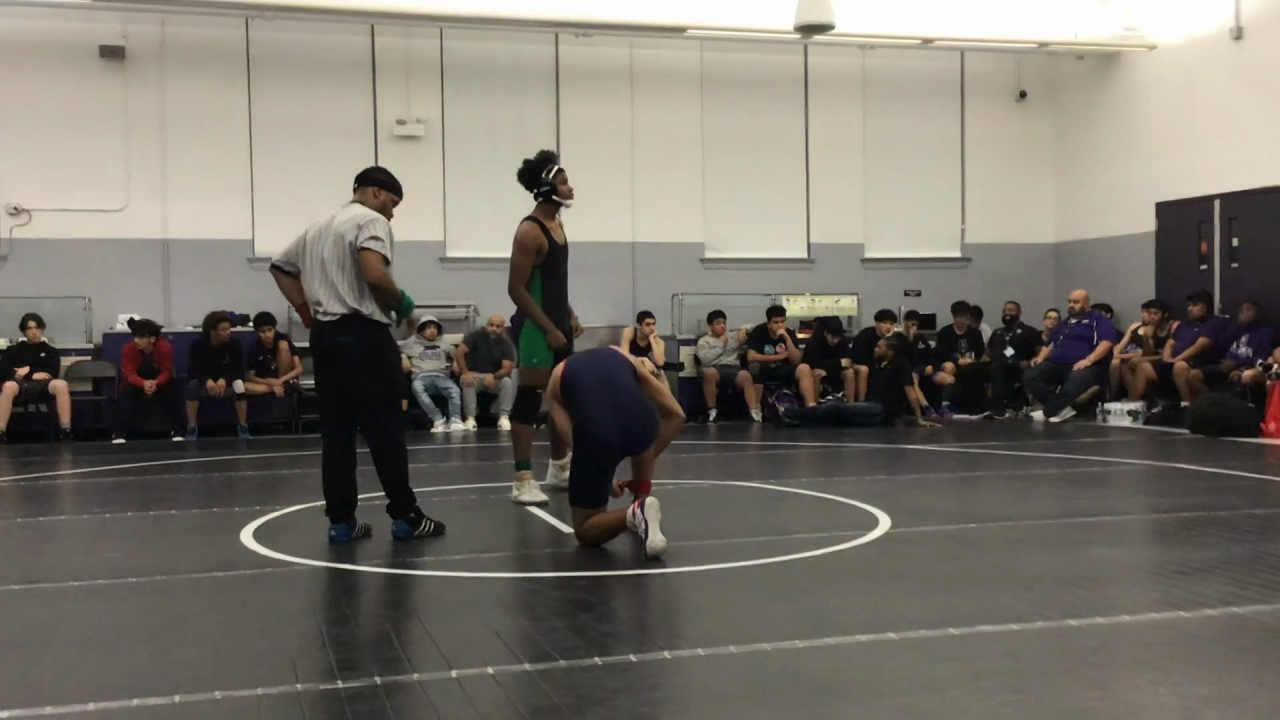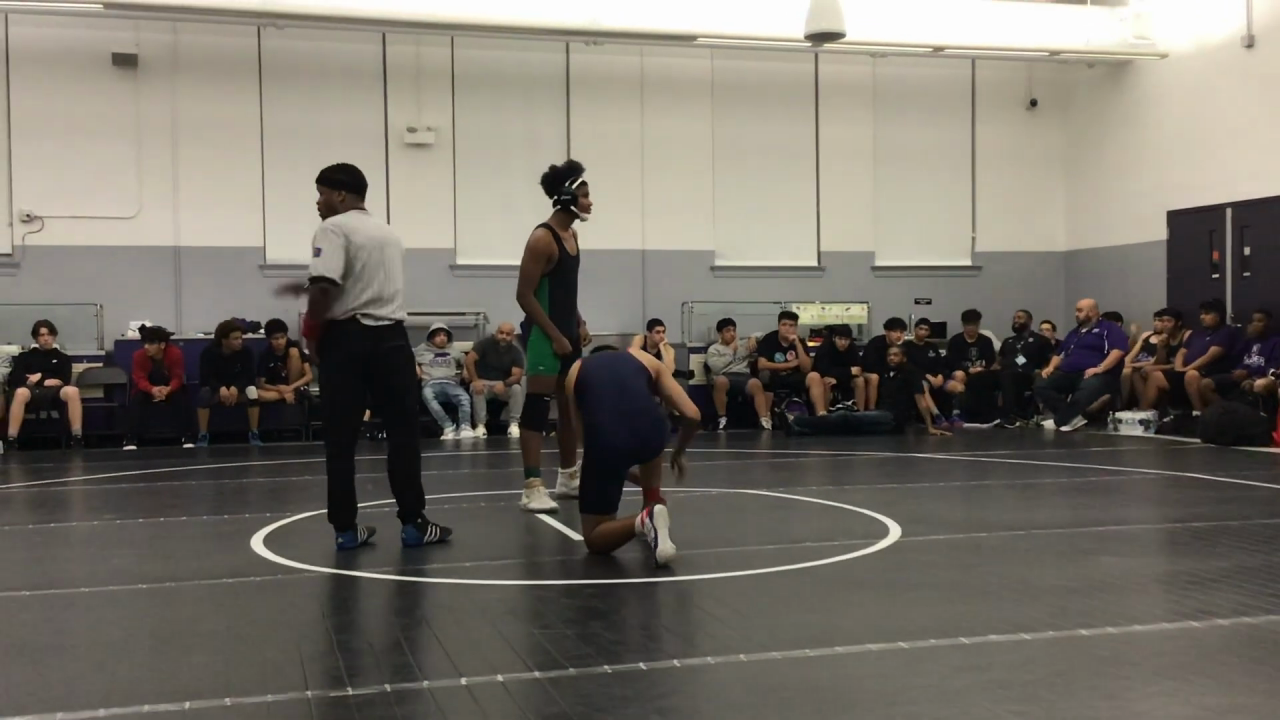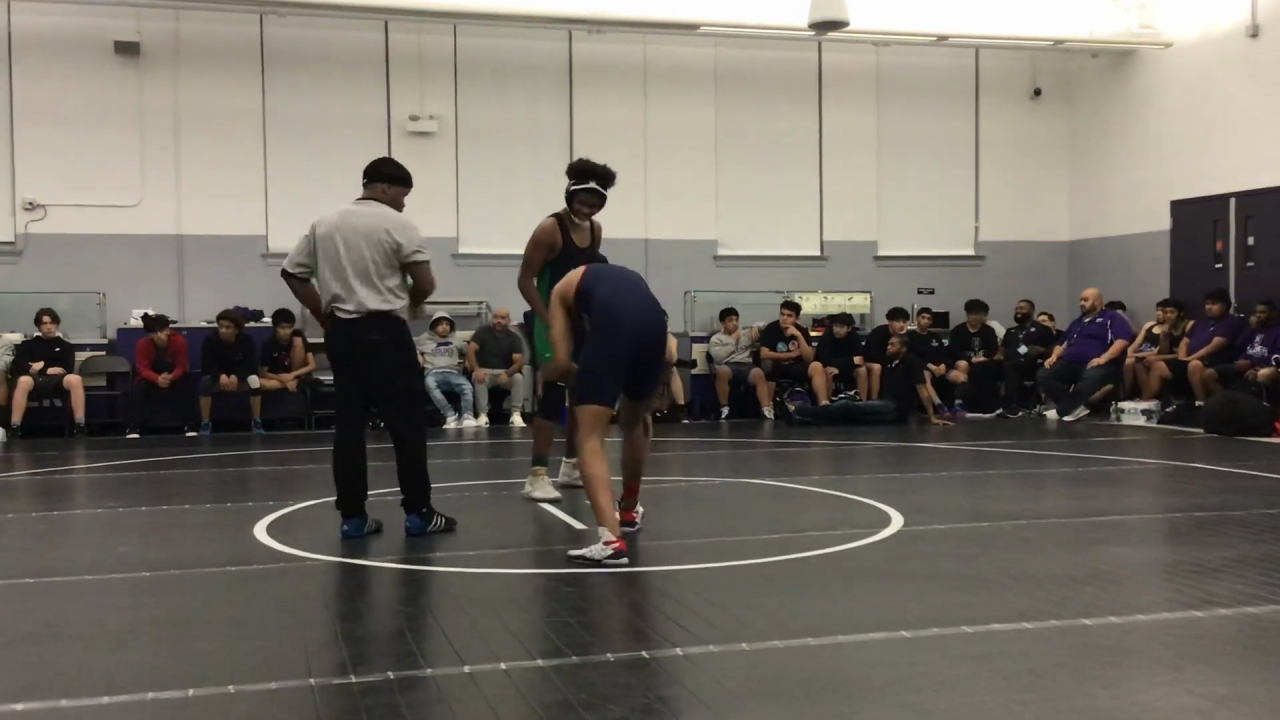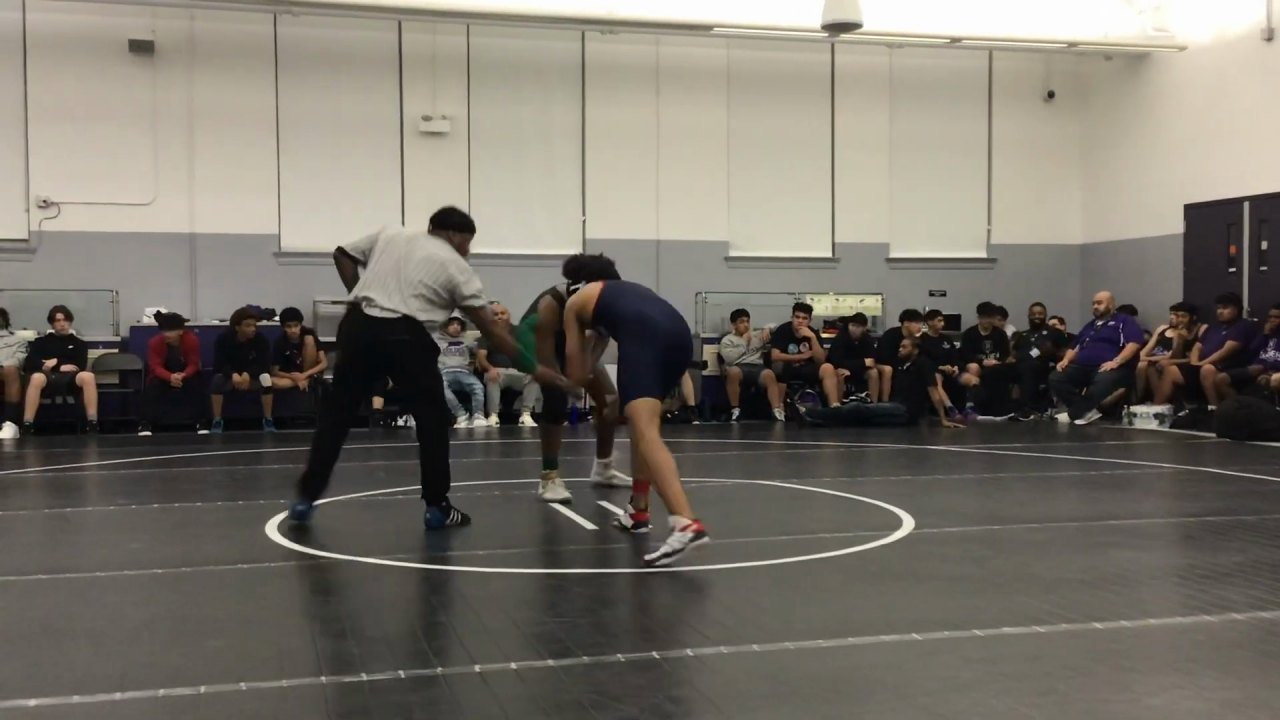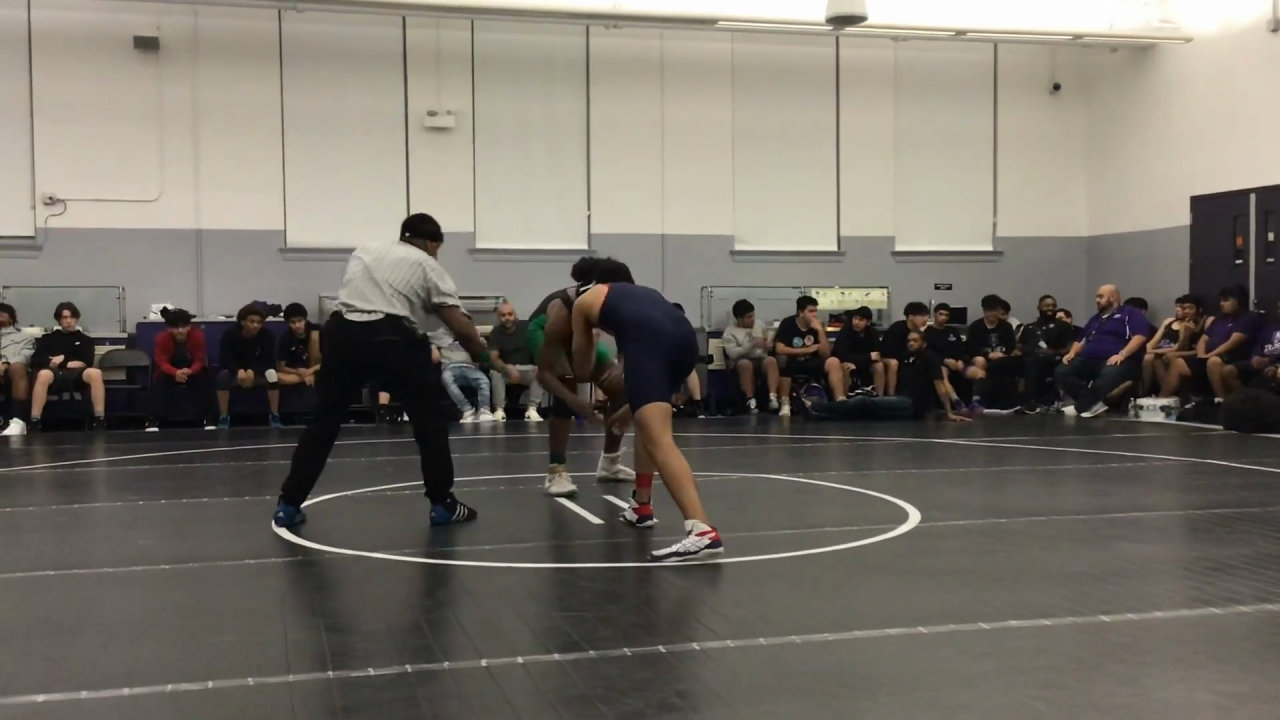
dt=1s
person 1, frame 1
left shoulder: (318, 227)
right shoulder: (370, 220)
left elbow: (280, 268)
right elbow: (375, 276)
left wrist: (308, 314)
right wrist: (402, 304)
left hip: (325, 335)
right hip: (361, 335)
left knee: (336, 430)
right knee: (385, 428)
left ankle: (341, 520)
right ankle: (405, 516)
person 1, frame 2
left shoulder: (333, 228)
right shoulder: (386, 232)
left elbow: (329, 284)
left wrist: (312, 326)
right wrist: (313, 289)
left hip: (347, 339)
right hip: (391, 337)
left knee: (341, 438)
right knee: (403, 432)
left ankle: (346, 528)
right ankle: (414, 523)
person 1, frame 3
left shoulder: (325, 223)
right shoulder: (398, 225)
left elbow: (292, 272)
right elbow: (424, 285)
left wrist: (320, 310)
right wrist: (412, 300)
left hip: (342, 331)
right hip: (383, 331)
left knee: (349, 424)
right knee: (406, 424)
left ankle: (353, 516)
right ankle: (419, 512)
person 1, frame 4
left shoulder: (391, 235)
right shoulder: (454, 265)
left elbow: (343, 255)
right elbow: (490, 327)
right wrist: (530, 366)
left hip: (359, 327)
right hip: (404, 336)
left knee: (337, 414)
right knee: (432, 420)
left ankle: (304, 499)
right ankle: (437, 507)
person 1, frame 5
left shoulder: (364, 250)
right shoulder: (428, 265)
right elbow: (460, 326)
right wrist: (485, 356)
left hip: (343, 332)
right hip: (392, 338)
left knee: (325, 419)
right knee: (429, 415)
left ankle: (288, 506)
right ankle: (442, 504)
person 2, frame 1
left shoulder: (557, 223)
right shoulder: (530, 231)
right elbow: (517, 289)
left wrist: (569, 316)
right wrist: (548, 328)
left hip: (558, 324)
right hip: (536, 327)
right knee: (529, 399)
left ankle: (560, 468)
right ankle: (523, 480)
person 2, frame 2
left shoulder: (572, 235)
right shoulder: (542, 238)
right elbow: (524, 295)
left wrist: (579, 324)
right wrist: (554, 336)
left hip: (568, 332)
right hip: (544, 335)
left knee: (570, 406)
right knee: (537, 407)
left ankle: (568, 476)
right ankle: (532, 487)
person 2, frame 3
left shoulder: (594, 230)
right shoulder: (549, 230)
right elbow: (526, 280)
right wrist: (548, 321)
right hip: (552, 322)
right knee: (553, 395)
left ankle: (571, 467)
right ankle: (537, 477)
person 2, frame 4
right shoulder: (551, 306)
left elbow: (602, 336)
right elbow: (545, 368)
right hip: (536, 333)
left knee: (609, 397)
right knee: (556, 395)
left ankle: (603, 468)
right ankle: (549, 478)
person 2, frame 5
right shoulder: (562, 311)
right elbow: (543, 373)
left wrist: (621, 369)
right wrist: (571, 399)
right hip: (544, 330)
left knee: (621, 392)
right knee: (568, 389)
left ankle: (609, 464)
right ankle: (556, 472)
person 3, frame 1
left shoulder: (558, 376)
right shoulder: (623, 356)
left elbow: (573, 438)
right elbow: (675, 415)
left wrist: (606, 483)
right wrist: (651, 459)
left hip: (595, 434)
right hip: (642, 423)
left knee: (584, 531)
left ankle: (634, 514)
right ankle: (642, 504)
person 3, frame 2
left shoulder: (577, 371)
right shoulder: (645, 359)
right elbow: (692, 415)
left wrist: (630, 474)
right wrist: (678, 453)
left hip: (606, 440)
right hip: (650, 431)
left knee: (595, 538)
left ankle: (644, 521)
right ankle: (651, 514)
person 3, frame 3
left shoulder: (567, 285)
right shoulder: (632, 278)
left elbow: (562, 364)
right elbow: (668, 359)
right wrist: (646, 407)
left hip: (612, 326)
right hip: (654, 325)
left knee: (590, 439)
right knee: (634, 422)
left ankle: (612, 540)
right ankle: (629, 510)
person 3, frame 4
left shoulder: (576, 301)
right shoulder: (630, 290)
left elbow: (577, 376)
left wrist: (588, 361)
right wrist: (621, 397)
left hip: (644, 335)
right hip: (679, 332)
left knee: (646, 434)
right knee: (642, 422)
left ankle: (686, 524)
right ankle: (638, 511)
person 3, frame 5
left shoulder: (584, 301)
right shoulder: (644, 292)
left elbow: (582, 371)
right wrist: (630, 408)
left hip: (648, 340)
right hip: (684, 336)
left knee: (659, 440)
right knee: (646, 422)
left ankle: (703, 531)
right ankle: (641, 506)
